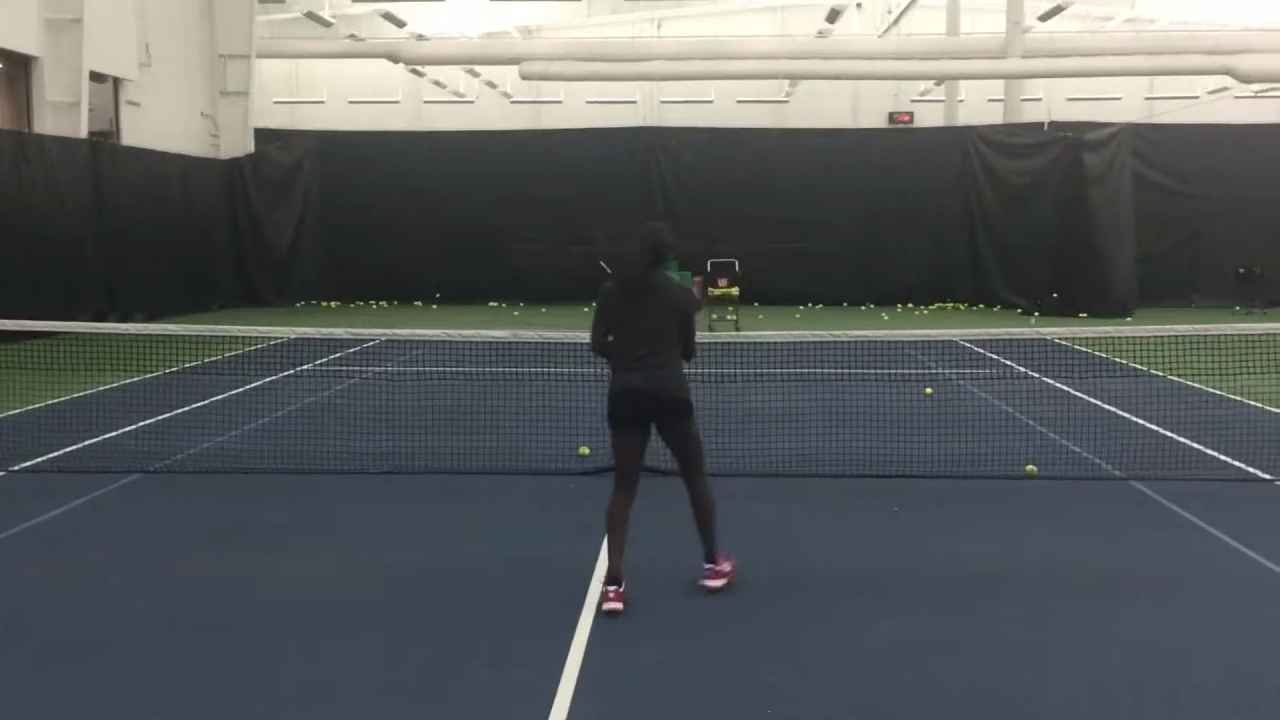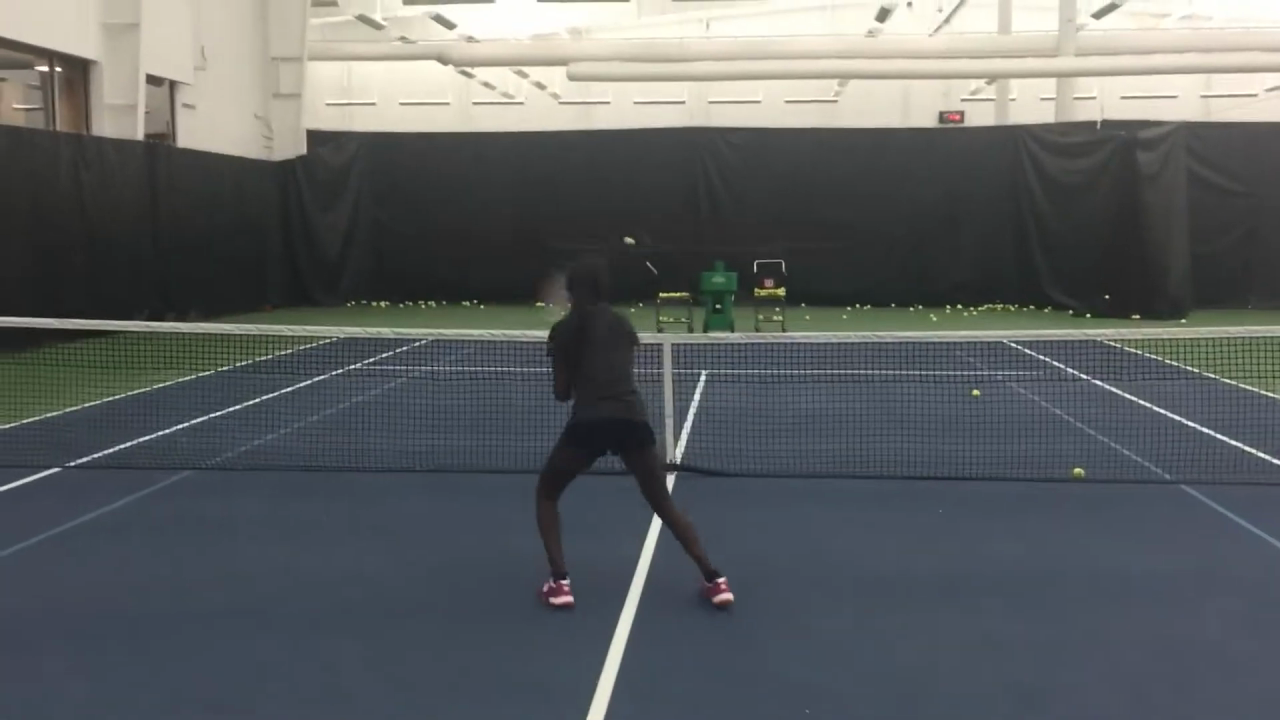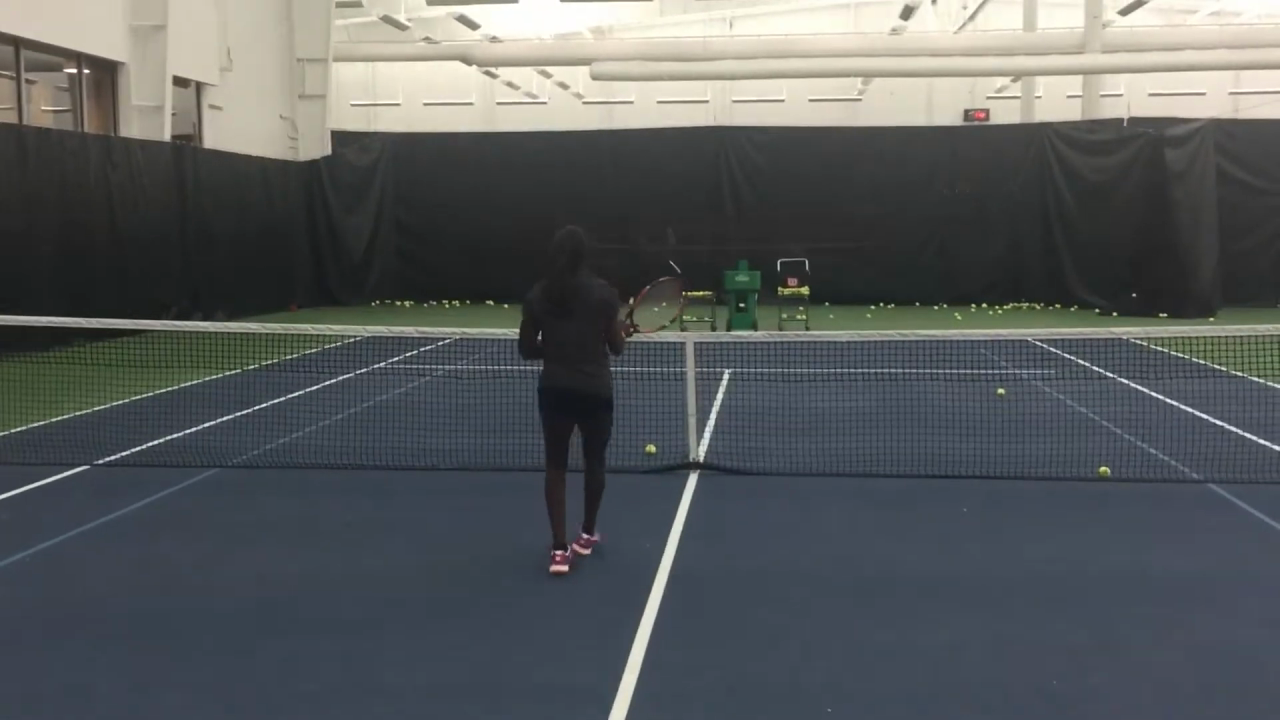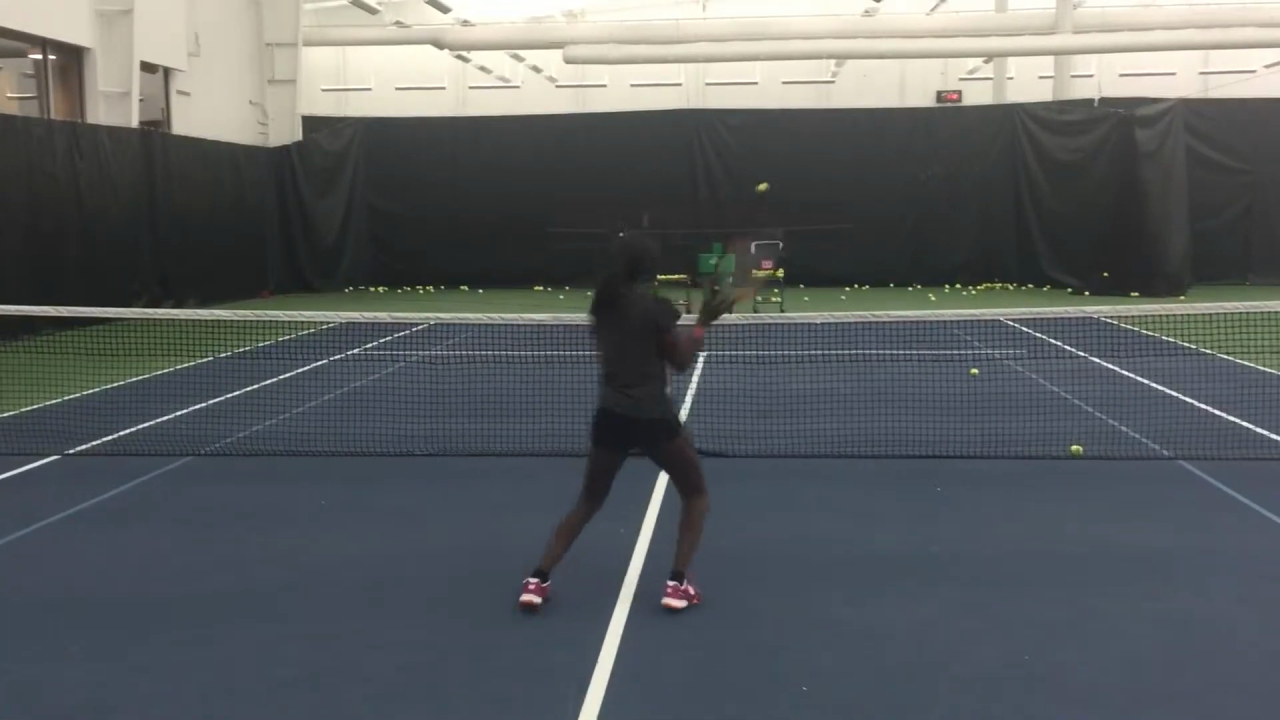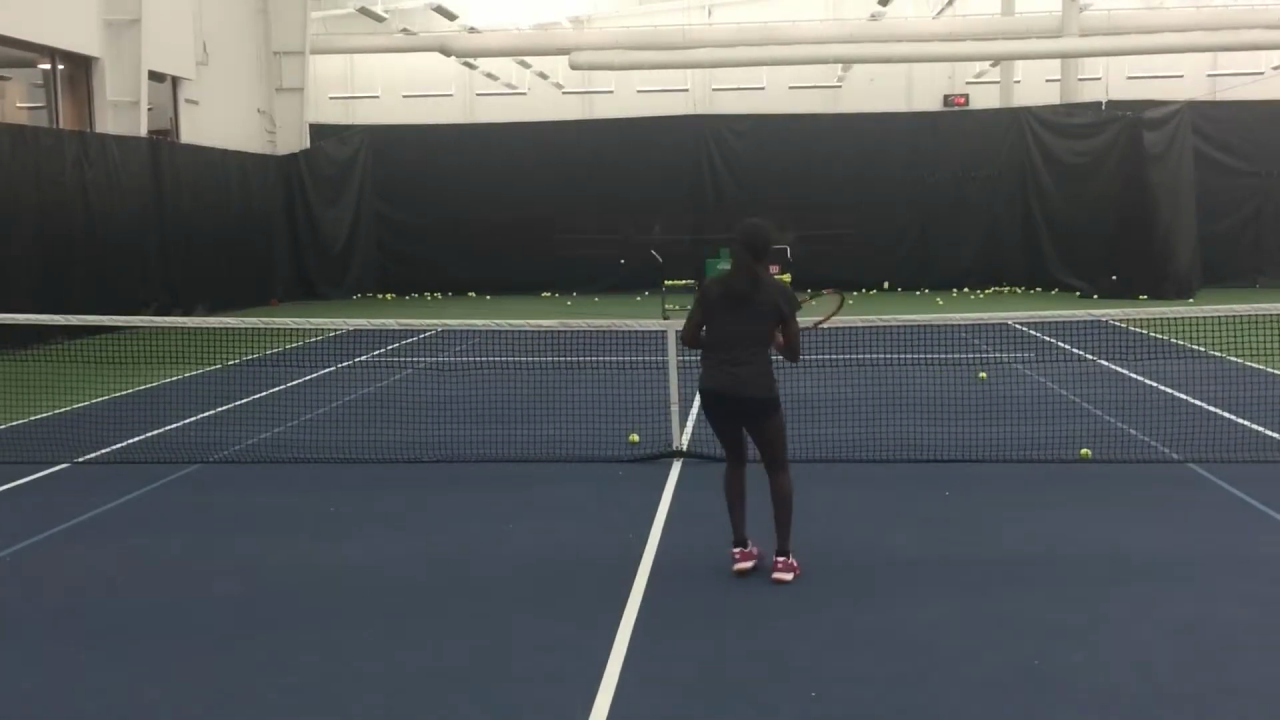
dt=1s
person 1, frame 1
left shoulder: (613, 291)
right shoulder: (682, 296)
left elbow: (600, 347)
right elbow: (688, 352)
left hip: (627, 394)
right hip: (671, 393)
left knee: (625, 488)
right knee: (696, 479)
left ankle: (613, 584)
right ankle: (712, 563)
person 1, frame 2
left shoulder: (563, 330)
right shoulder: (622, 323)
left elbow: (562, 392)
left hip: (589, 422)
right hip: (632, 418)
left knee: (546, 493)
right knee: (663, 505)
left ankle: (560, 582)
right ankle: (715, 580)
person 1, frame 3
left shoulder: (538, 294)
right shoulder: (604, 292)
left elbow: (526, 349)
right elbow: (616, 348)
right wrist: (622, 332)
left hip: (554, 388)
right hip: (594, 389)
left knee: (555, 464)
right knee: (594, 462)
left ankle: (559, 549)
right ankle: (587, 534)
person 1, frame 4
left shoulder: (605, 306)
right shoulder: (656, 306)
right elbow: (681, 361)
right wrist: (703, 324)
left hip: (610, 412)
right hip: (652, 415)
left knee: (587, 503)
right knee: (695, 492)
left ankle: (536, 580)
right ankle: (677, 582)
person 1, frame 5
left shoulder: (712, 288)
right shoulder: (778, 293)
left elbow: (688, 338)
right elbow: (793, 353)
left hip: (714, 389)
right hip: (757, 390)
left knee: (735, 463)
right knee: (778, 469)
left ankle: (740, 547)
right ankle: (783, 557)
